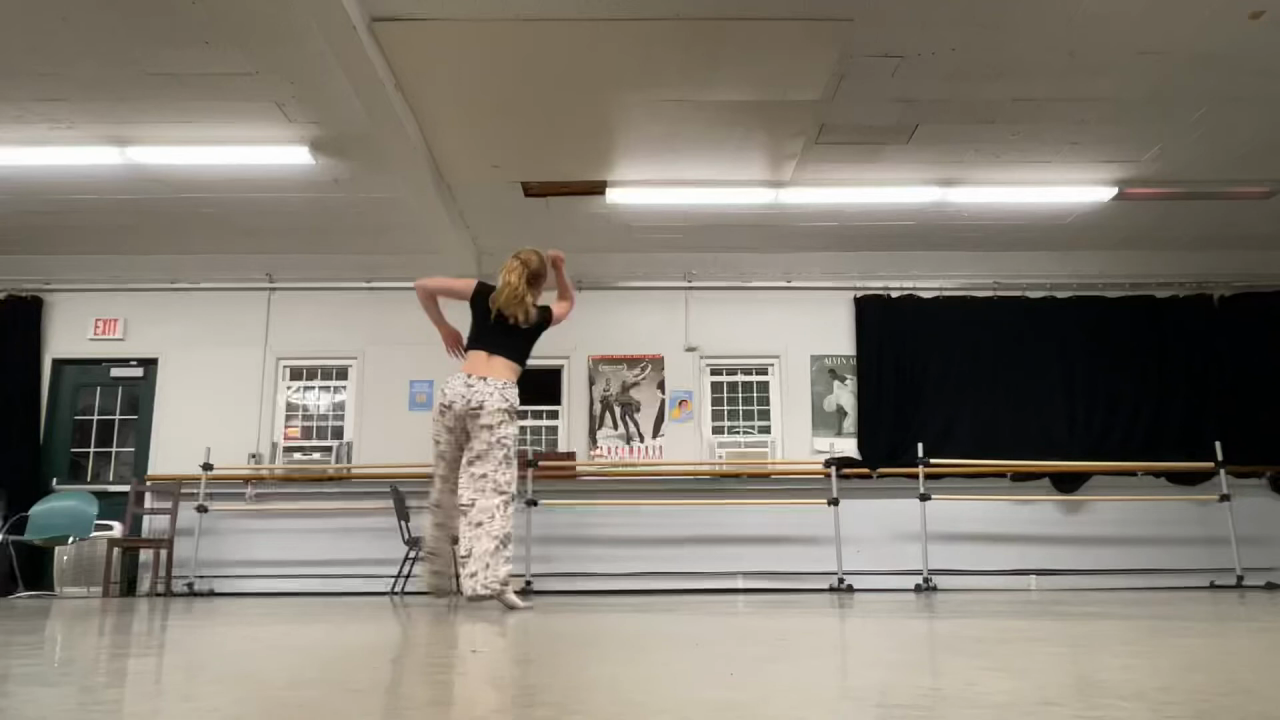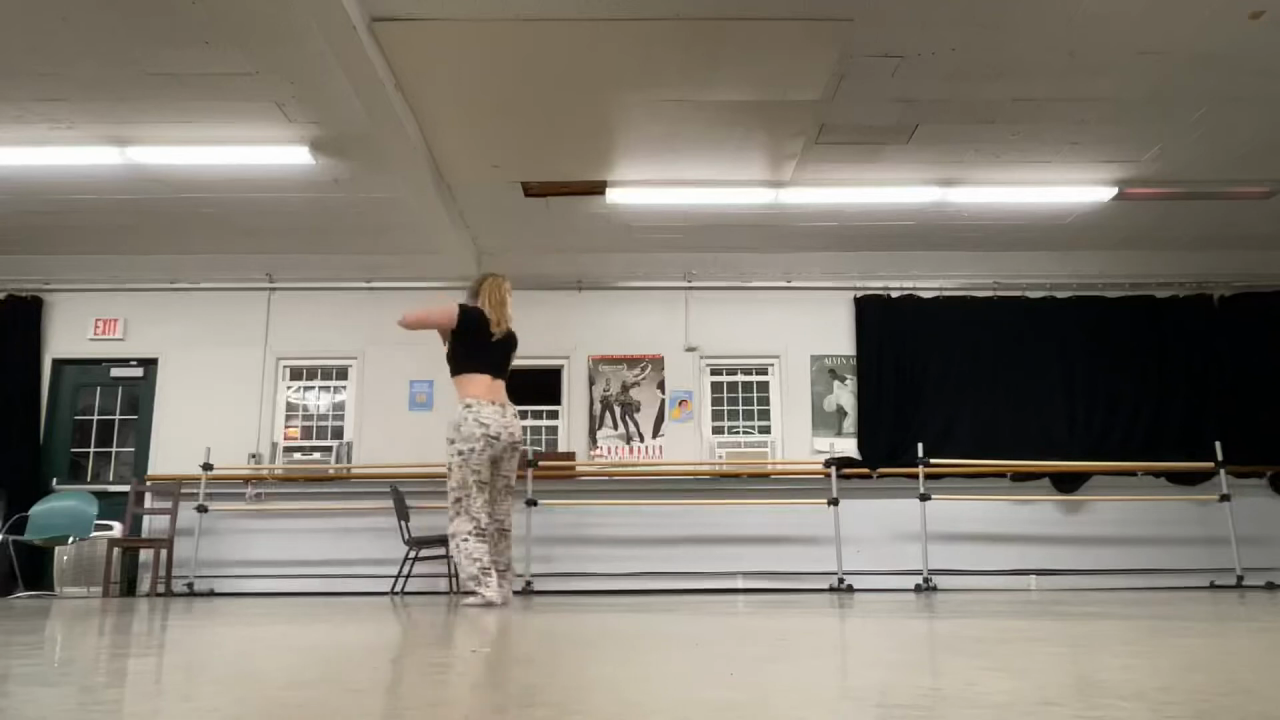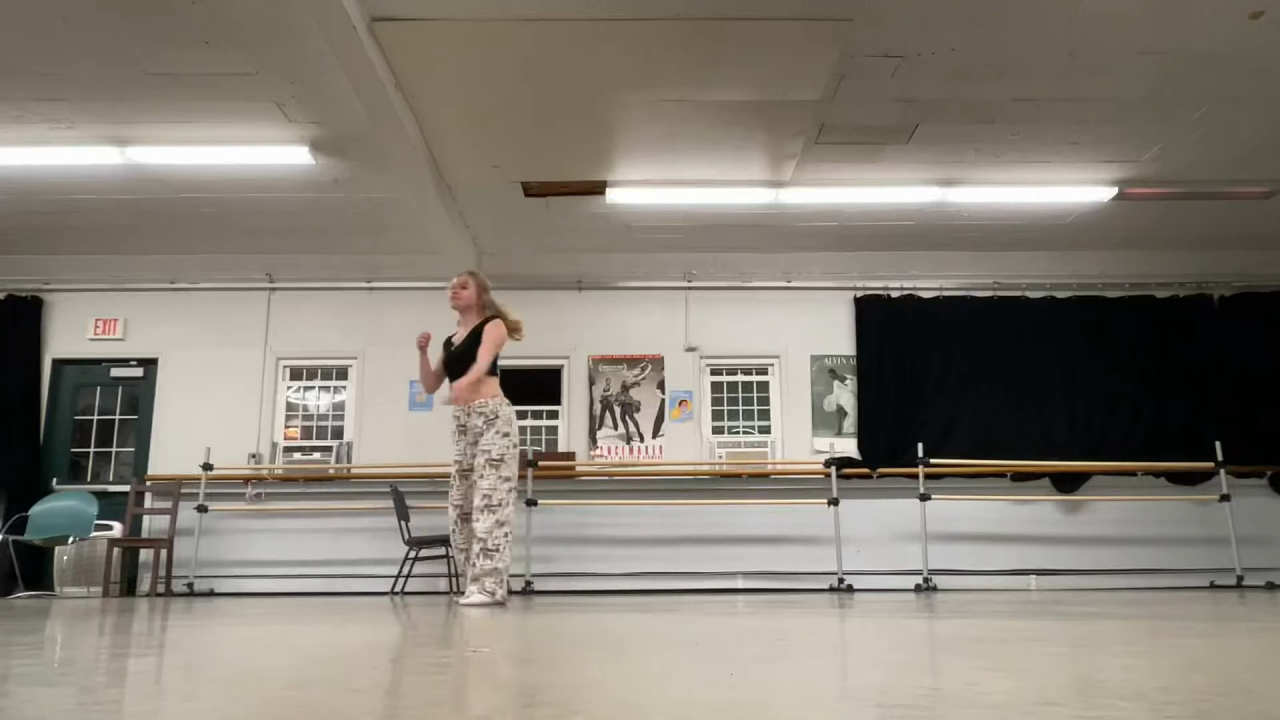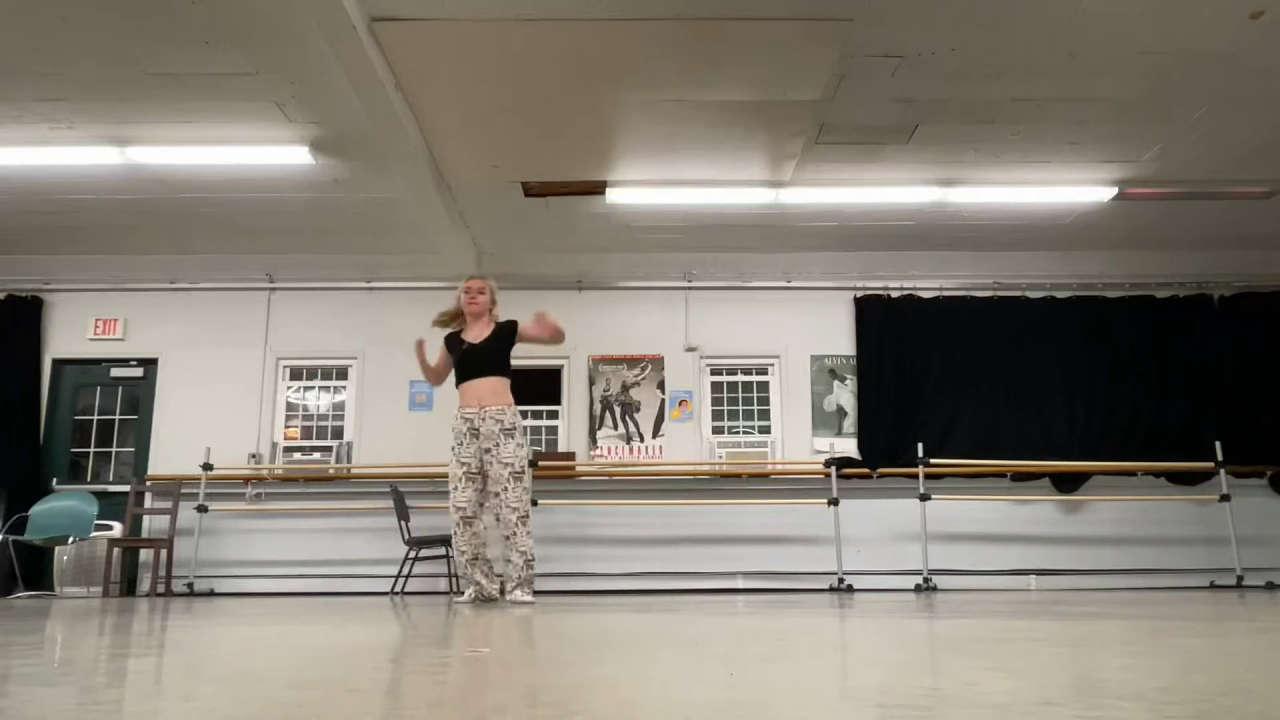
dt=0.4s
person 1, frame 1
left shoulder: (484, 294)
right shoulder: (540, 316)
left elbow: (424, 287)
right elbow: (567, 304)
left wrist: (444, 329)
right wrist: (561, 270)
left hip: (457, 390)
right hip: (497, 396)
left knee: (447, 488)
right knee: (492, 490)
left ankle: (438, 572)
right ankle: (488, 579)
person 1, frame 2
left shoulder: (466, 315)
right shoulder: (509, 337)
left elbow: (406, 320)
left wrist: (446, 333)
left hip: (472, 417)
right hip: (506, 418)
left knee: (464, 508)
right knee: (495, 510)
left ankle: (483, 586)
right ankle: (499, 584)
person 1, frame 3
left shoulder: (493, 324)
right shoulder: (451, 341)
left elbow: (484, 362)
right elbow: (429, 386)
left wrist: (463, 384)
right wrist: (425, 352)
left hip: (493, 418)
right hip: (461, 424)
left knee: (490, 502)
right knee: (461, 507)
left ankle: (488, 585)
right ankle: (480, 583)
person 1, frame 4
left shoulder: (507, 330)
right shoulder: (452, 338)
left elbow: (556, 337)
right elbow: (436, 379)
left wrist: (548, 325)
right wrist: (422, 358)
left hip: (502, 424)
right hip: (465, 426)
left knee: (512, 508)
right knee: (465, 512)
left ankle: (518, 585)
right ankle: (480, 584)
